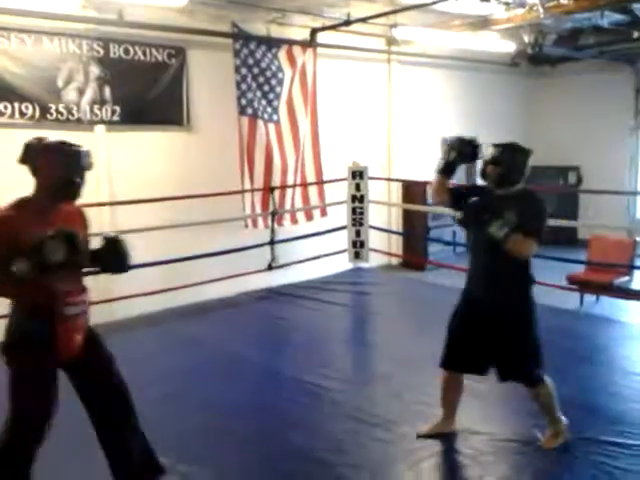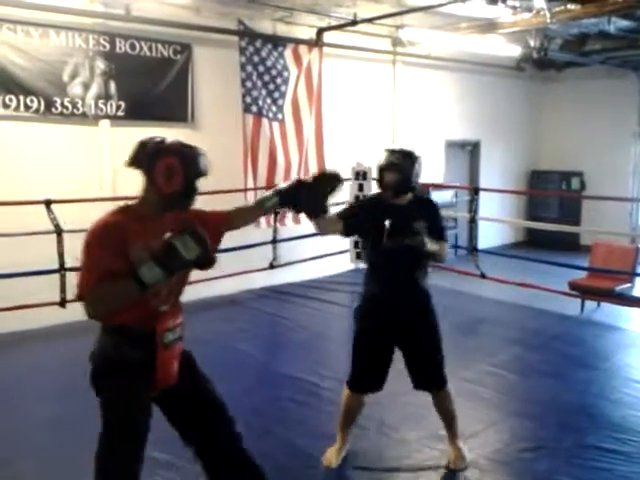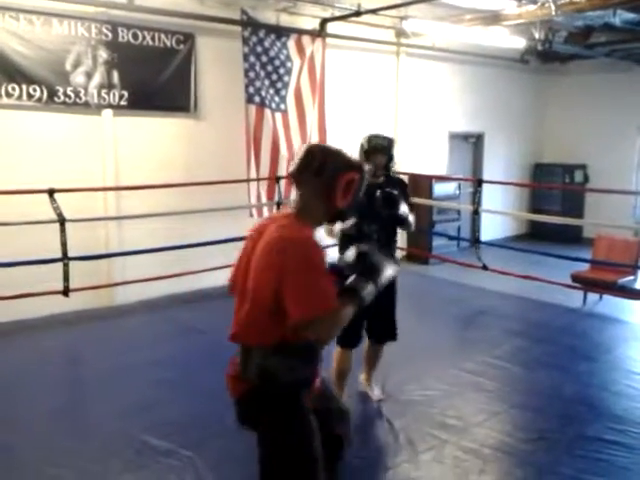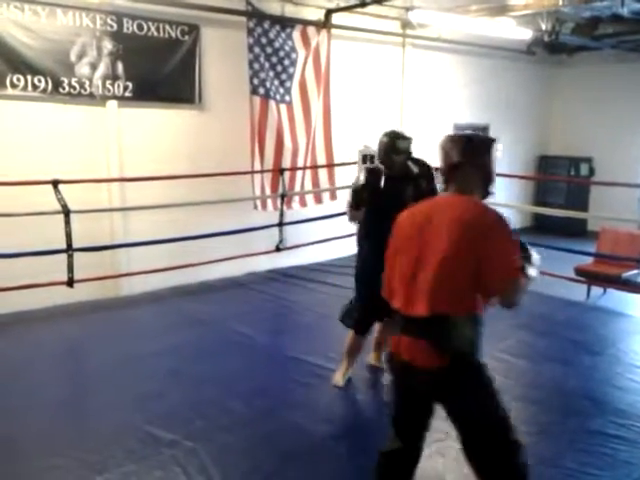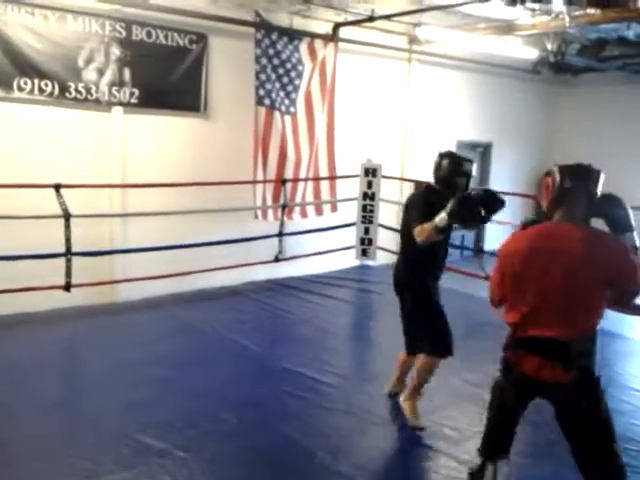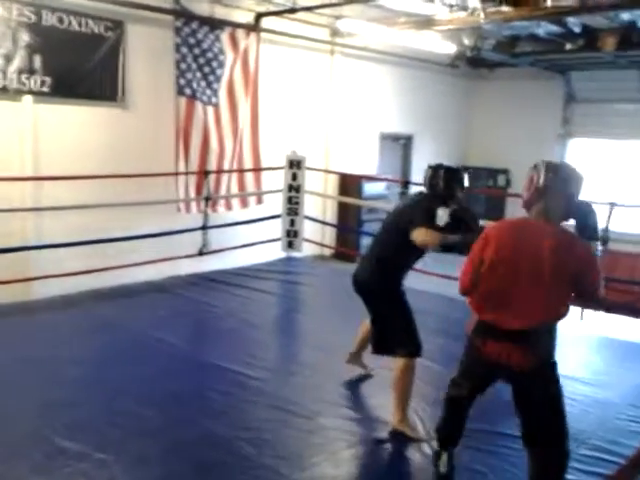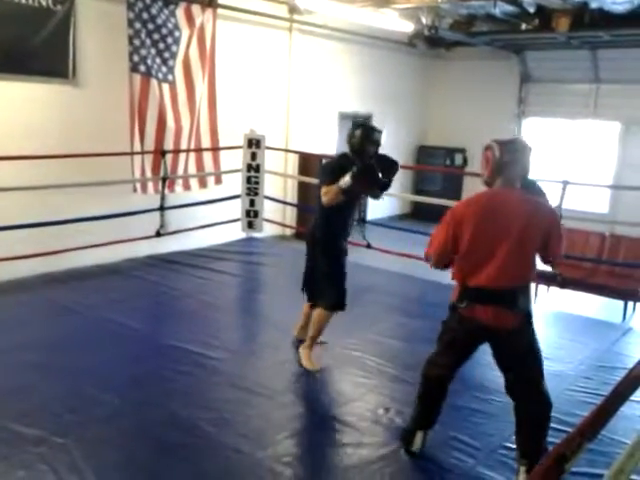
dt=0.7s
person 1, frame 1
left shoulder: (75, 215)
left wrist: (104, 257)
right wrist: (31, 264)
left hip: (76, 328)
right hip: (34, 333)
left knee: (117, 406)
right knee: (29, 425)
person 1, frame 2
left shoulder: (178, 220)
right shoulder: (110, 231)
left elbow: (231, 219)
right elbow: (97, 306)
left wrist: (285, 196)
right wrist: (155, 267)
left hip: (169, 353)
right hip: (125, 361)
left knee: (219, 433)
person 1, frame 3
left shoulder: (269, 227)
right shoulder: (299, 244)
left elbow: (237, 285)
right elbow: (320, 329)
right wrist: (364, 283)
left hip: (275, 373)
right hip: (278, 385)
left knee: (334, 426)
person 1, frame 4
left shoulder: (411, 216)
right shoulder: (488, 222)
left elbow: (392, 283)
right elbow: (508, 295)
right wrist: (520, 266)
left hip: (405, 344)
right hip: (451, 351)
left knee: (406, 431)
person 1, frame 5
left shoulder: (518, 243)
right shoulder: (607, 247)
left elbow: (498, 299)
left hip: (521, 356)
right hip: (570, 367)
left knee: (504, 406)
person 1, frame 6
left shoulder: (495, 234)
right shoulder: (576, 249)
left elbow: (466, 286)
right elbow: (591, 297)
left hip: (485, 340)
right hip: (533, 352)
left knee: (460, 393)
right knee: (548, 440)
person 1, frame 7
left shoulder: (465, 209)
right shoulder: (542, 212)
left elbow: (437, 258)
right elbow: (552, 257)
left wrist: (462, 256)
left hip: (469, 306)
right hip: (513, 312)
left knee: (438, 371)
right knee: (531, 394)
left ankle: (417, 434)
person 2, frame 1
left shoulder: (530, 204)
right shoulder: (482, 195)
left elbow: (525, 250)
right elbow: (438, 195)
left wrist: (490, 226)
right wrist: (450, 163)
left hip: (511, 300)
right hip: (476, 293)
left knee: (527, 372)
right knee: (453, 362)
left ankle: (557, 423)
right ankle: (447, 421)
person 2, frame 2
left shoulder: (426, 208)
right shoulder: (368, 207)
left elbow: (442, 252)
right elbow: (329, 226)
left wrist: (418, 241)
right wrist: (319, 213)
left hip: (416, 305)
right hip: (376, 305)
left knee: (435, 380)
right knee: (361, 382)
left ankle: (455, 443)
right ankle: (341, 441)
person 2, frame 3
left shoulder: (396, 186)
left elbow: (409, 225)
right elbow: (330, 228)
left wrist: (400, 211)
right wrist: (349, 229)
left knee: (381, 335)
right knee: (347, 340)
left ankle: (367, 378)
right ankle: (337, 397)
person 2, frame 4
left shoulder: (412, 177)
right shoulder: (369, 178)
right elbow: (353, 216)
left wrist: (424, 183)
right wrist: (362, 190)
right hip: (371, 259)
right knee: (362, 318)
left ankle: (377, 355)
right ankle: (347, 362)
person 2, frame 5
left shoulder: (445, 197)
right shoulder: (422, 199)
left elbow: (468, 222)
right elbow: (421, 236)
left wrist: (481, 209)
right wrist: (448, 215)
left hip: (425, 278)
right hip: (412, 279)
left knee: (422, 338)
right knee: (436, 344)
left ankle: (398, 384)
right ankle: (409, 398)
person 2, frame 6
left shoulder: (423, 203)
right shoulder: (424, 207)
left elbow: (432, 238)
right elbow: (425, 239)
left wrist: (456, 223)
right wrist: (464, 240)
left hip: (367, 274)
right hip: (381, 281)
left knee: (379, 317)
right knee: (407, 349)
left ankle: (355, 354)
right ankle: (400, 420)
person 2, frame 7
left shoulder: (361, 165)
right shoulder: (335, 165)
left elbow: (375, 193)
right elbow: (327, 198)
left wrist: (384, 177)
right wrist: (351, 178)
left hip: (337, 238)
right hip: (324, 239)
left knee: (320, 291)
right knee: (332, 299)
left ankle: (302, 332)
right ankle: (307, 347)
